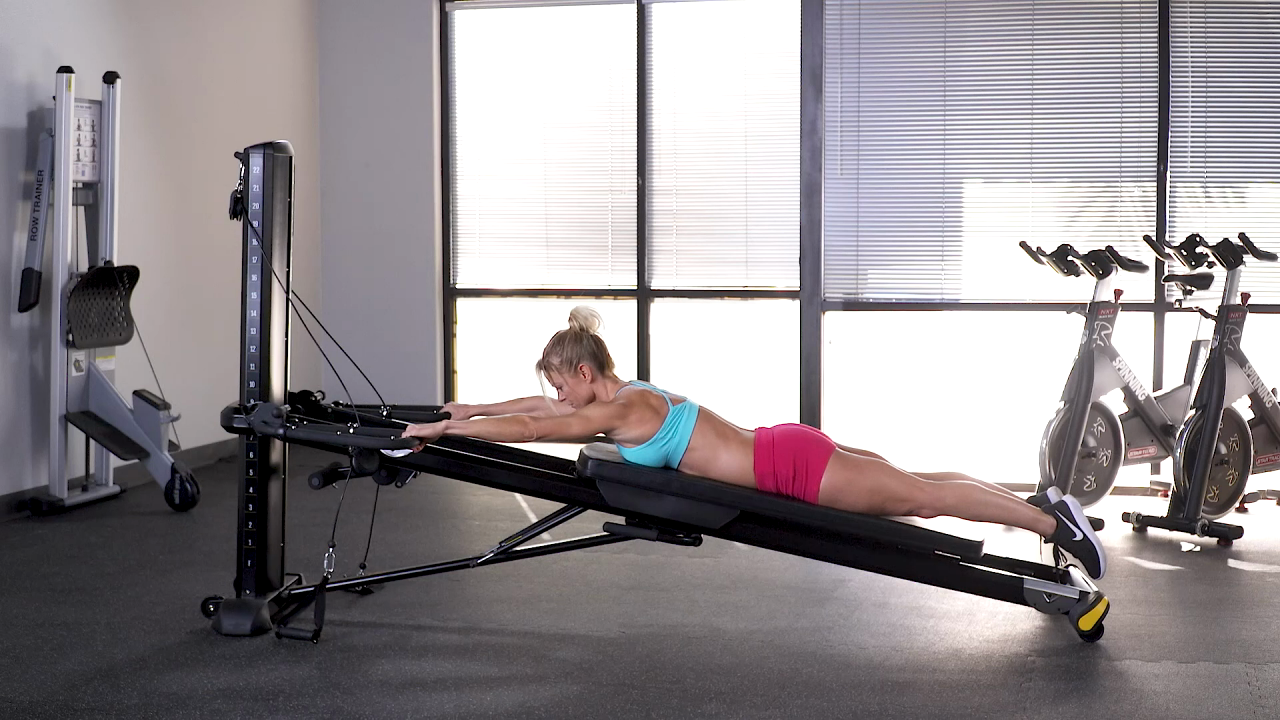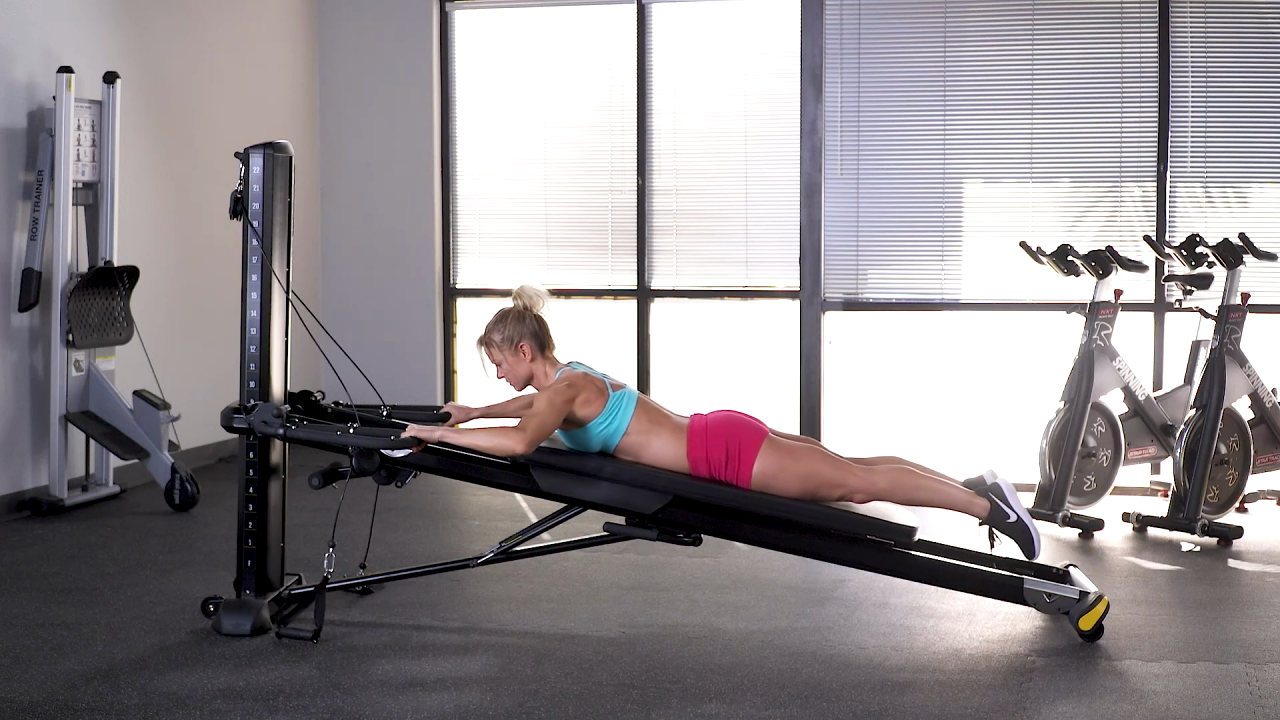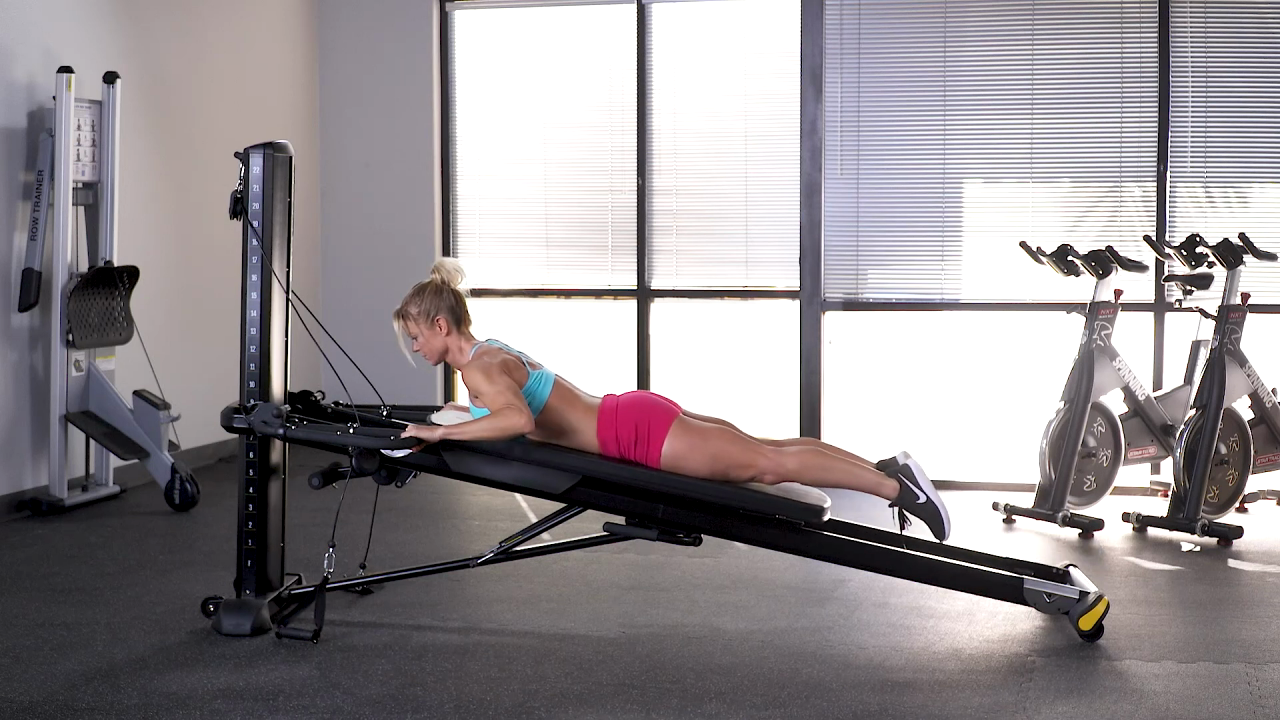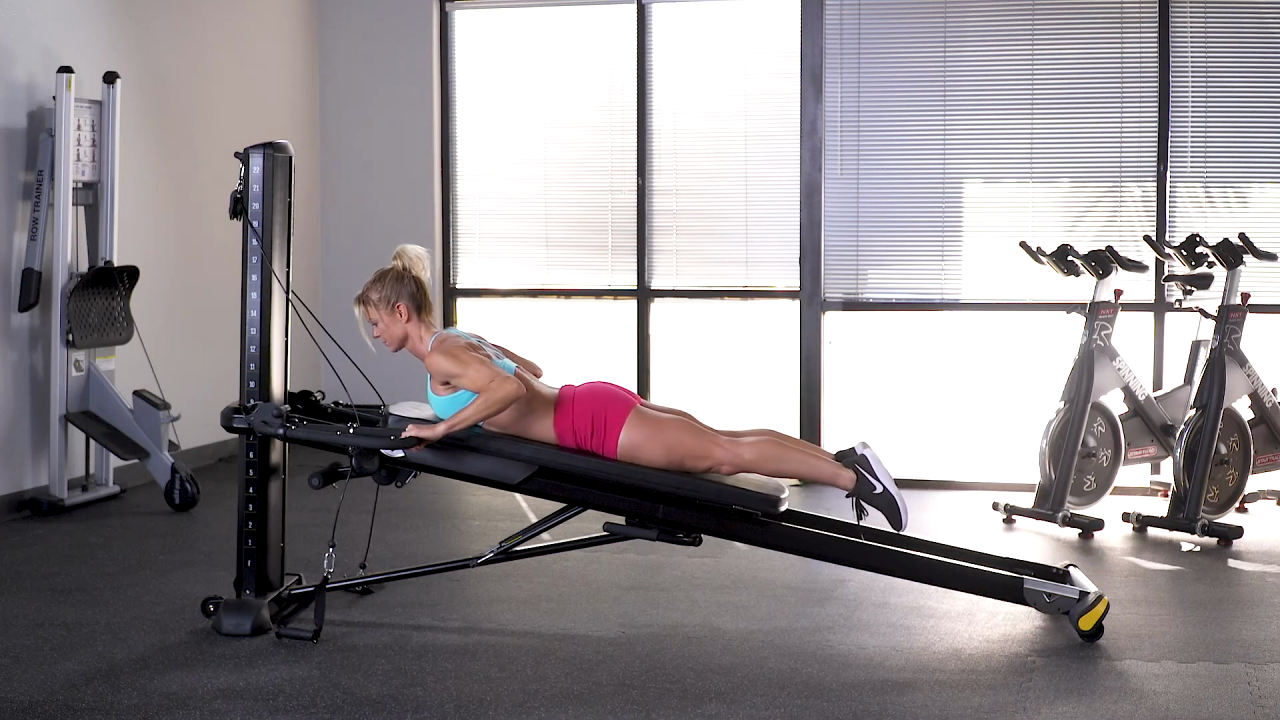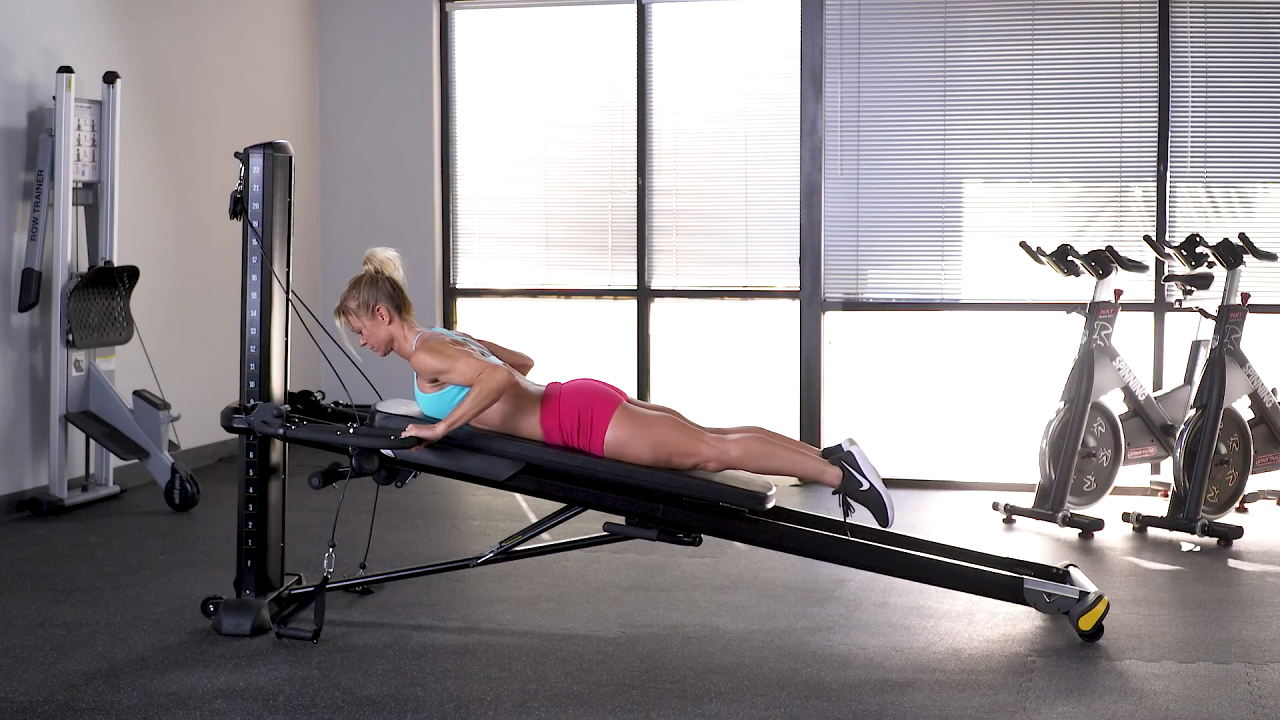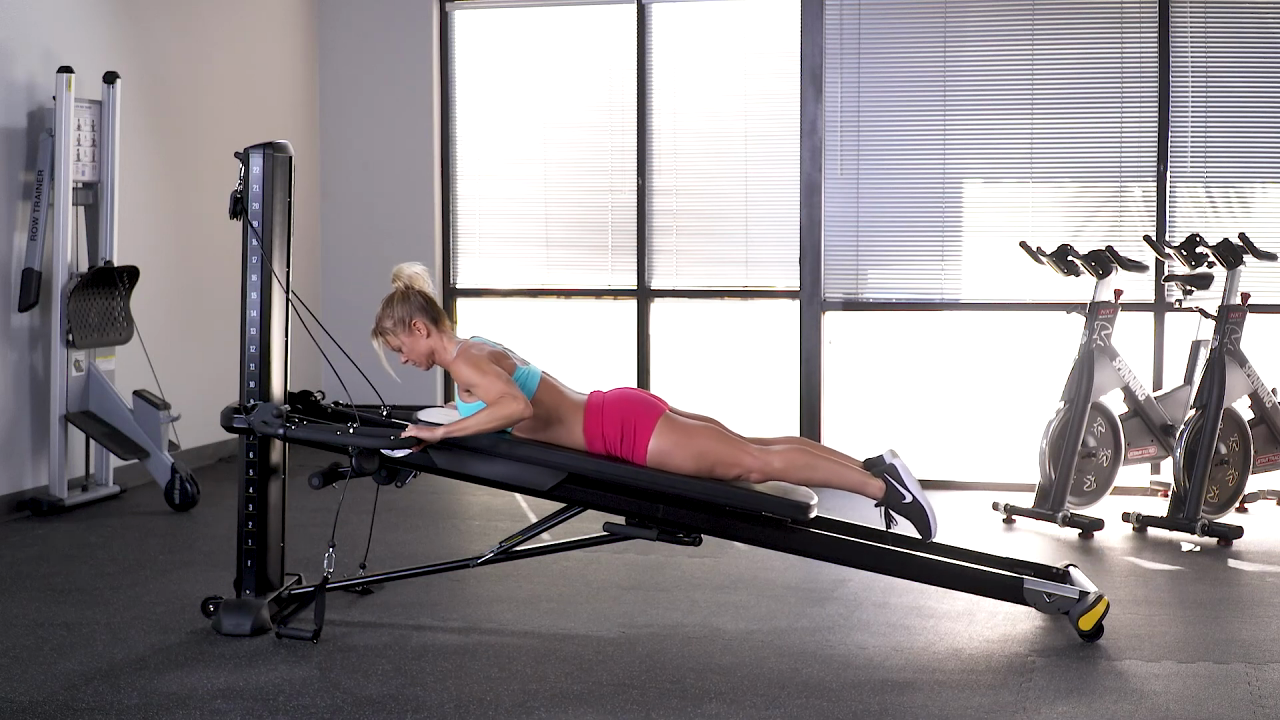
dt=0.7s
person 1, frame 1
left shoulder: (623, 410)
right shoulder: (620, 394)
left elbow: (530, 429)
right elbow: (547, 406)
left wrist: (442, 430)
right wrist: (472, 406)
left hip: (790, 465)
right hip: (787, 452)
left knee: (922, 498)
right knee: (917, 488)
left ankle: (1052, 521)
right ankle: (1041, 503)
person 1, frame 2
left shoulder: (565, 386)
right shoulder: (568, 375)
left elbow: (521, 441)
right elbow: (538, 408)
left wrist: (442, 433)
right wrist: (475, 410)
left hip: (724, 452)
right hip: (725, 436)
left knee: (856, 483)
right knee: (855, 472)
left ankle: (984, 506)
right ankle: (977, 489)
person 1, frame 3
left shoulder: (478, 366)
right shoulder: (492, 351)
left elbow: (521, 421)
left wrist: (443, 431)
right wrist: (477, 409)
left hip: (635, 431)
right hip: (636, 417)
left knee: (767, 465)
right knee: (766, 450)
left ankle: (896, 486)
right ankle: (888, 470)
person 1, frame 4
left shoulder: (439, 354)
right shoulder: (457, 338)
left elbow: (510, 389)
left wrist: (442, 427)
right wrist: (463, 399)
left hip: (591, 422)
right hip: (594, 405)
left knee: (724, 456)
right knee: (726, 439)
left ankle: (852, 477)
right ankle: (844, 460)
person 1, frame 5
left shoulder: (424, 353)
right shoulder: (444, 338)
left elbow: (498, 377)
left wrist: (443, 426)
right wrist: (459, 394)
left hip: (581, 420)
right hip: (582, 404)
left knee: (710, 453)
right knee: (711, 437)
left ankle: (839, 473)
right ankle: (831, 456)
person 1, frame 6
left shoulder: (463, 360)
right shoulder: (480, 347)
left elbow: (520, 407)
left wrist: (444, 431)
right wrist: (474, 409)
left hip: (623, 430)
right hip: (624, 412)
left knee: (753, 464)
right knee: (755, 447)
left ankle: (880, 487)
right ankle: (871, 468)
